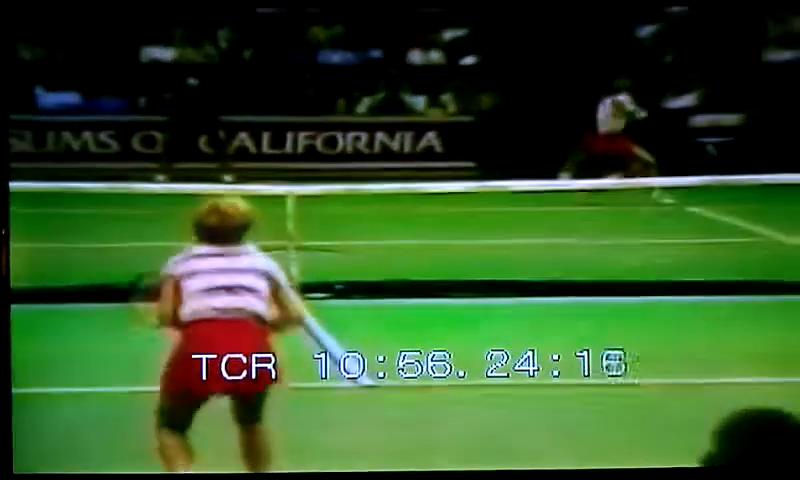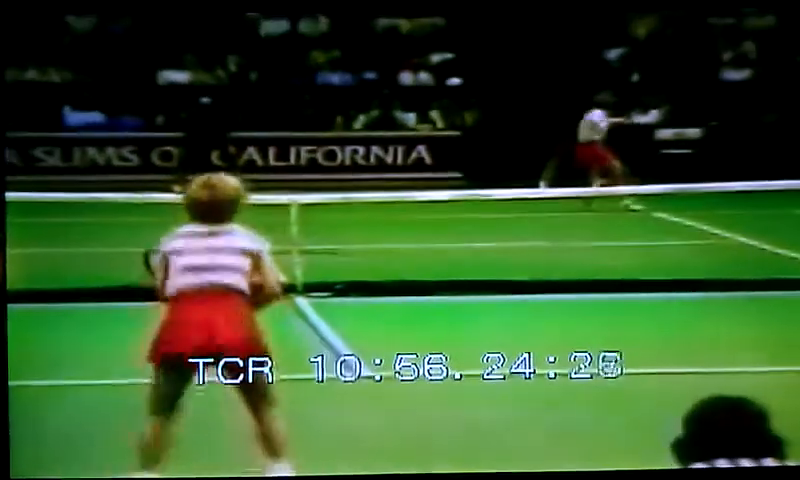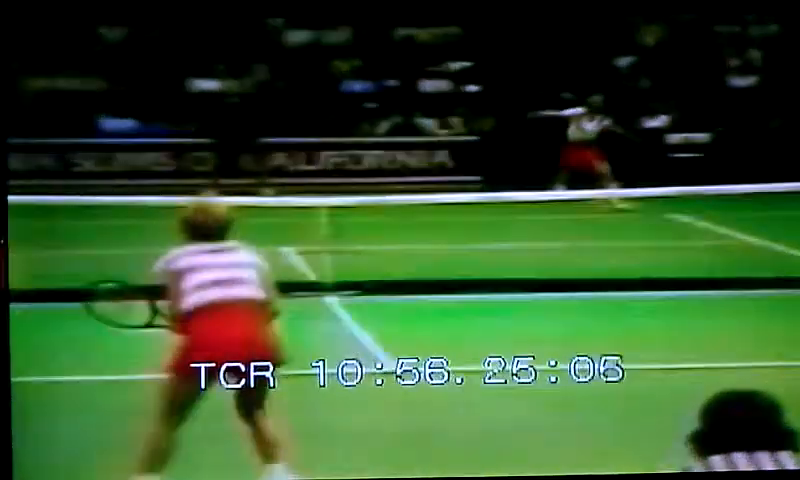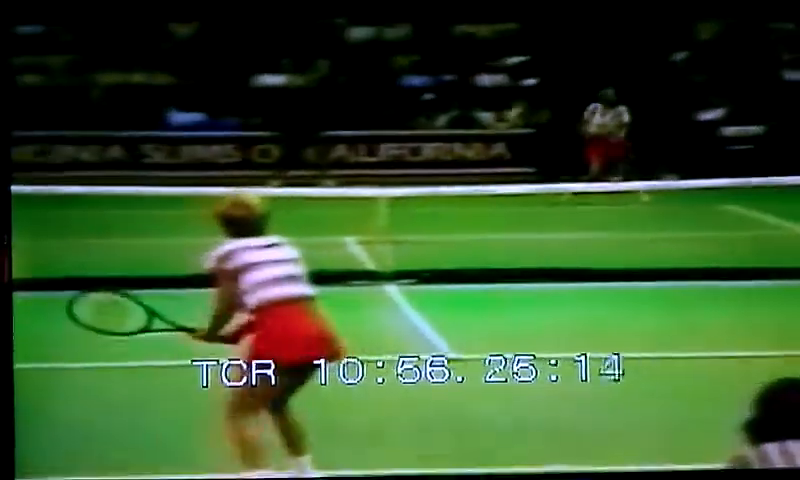
dt=0.3s
person 1, frame 1
left shoulder: (179, 263)
right shoulder: (262, 261)
left elbow: (166, 316)
right elbow: (295, 315)
left hip: (198, 354)
right hip: (252, 351)
left knee: (168, 426)
right knee: (249, 421)
person 1, frame 2
left shoulder: (172, 240)
right shoulder: (249, 240)
left elbow: (163, 290)
right elbow: (272, 289)
left hip: (181, 325)
right hip: (235, 323)
left knee: (160, 414)
right knee: (263, 408)
right ankle: (280, 471)
person 1, frame 3
left shoulder: (175, 258)
right shoulder: (249, 255)
left elbow: (176, 312)
right elbow: (272, 308)
left wrist: (186, 329)
left hip: (207, 339)
right hip: (255, 337)
left knee: (169, 421)
right knee: (253, 411)
person 1, frame 4
left shoulder: (226, 253)
right shoulder: (286, 247)
left elbow: (226, 306)
left wrist: (209, 333)
right wrist: (239, 332)
left hip: (281, 335)
right hip: (315, 330)
left knee: (239, 414)
right knee: (275, 402)
right ankle: (303, 470)
